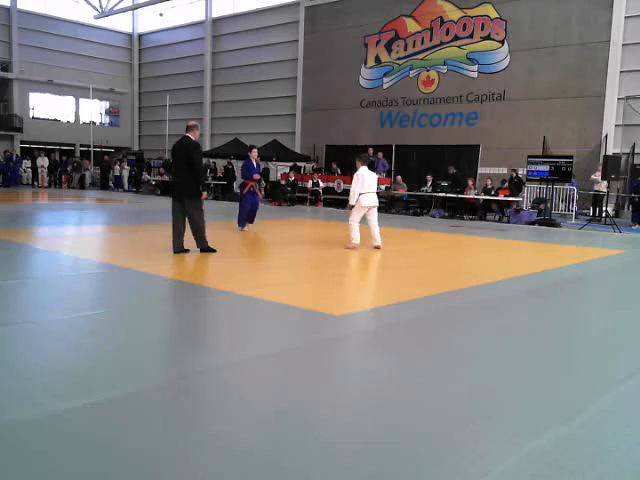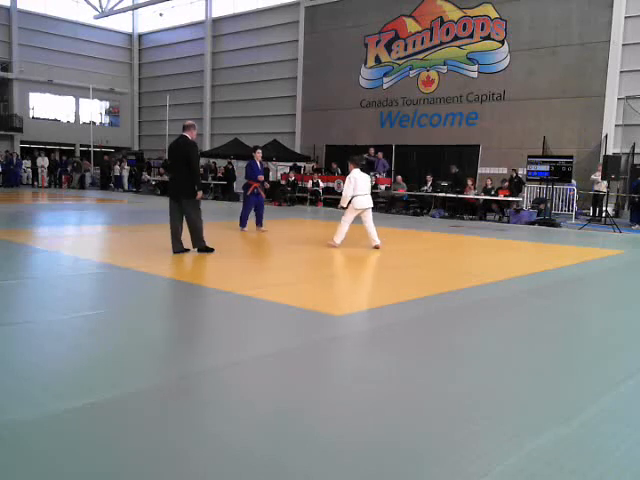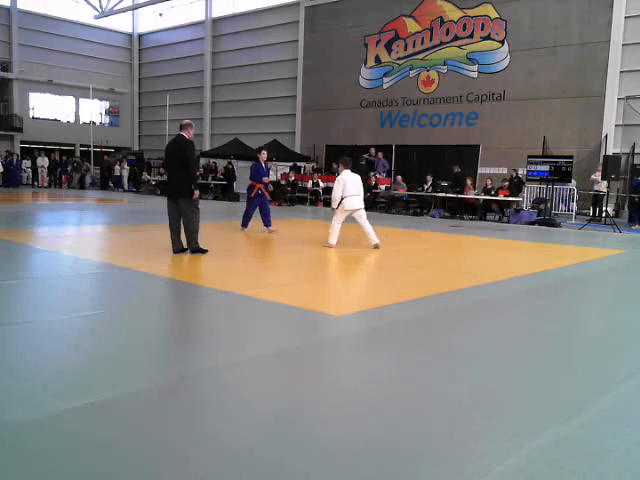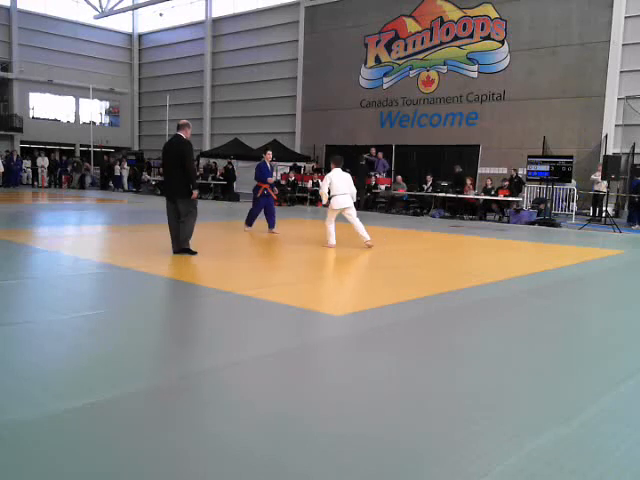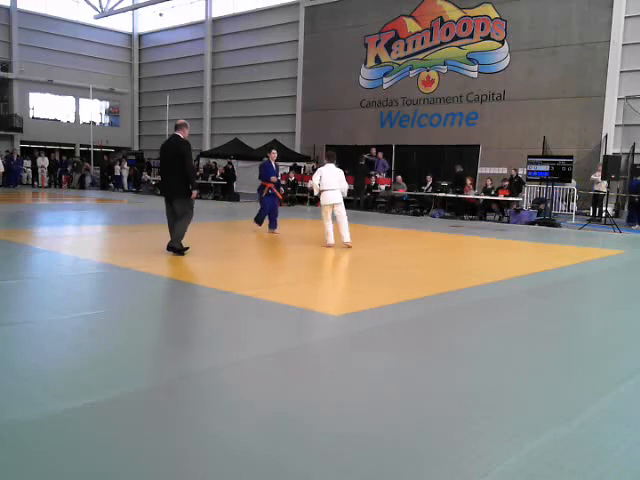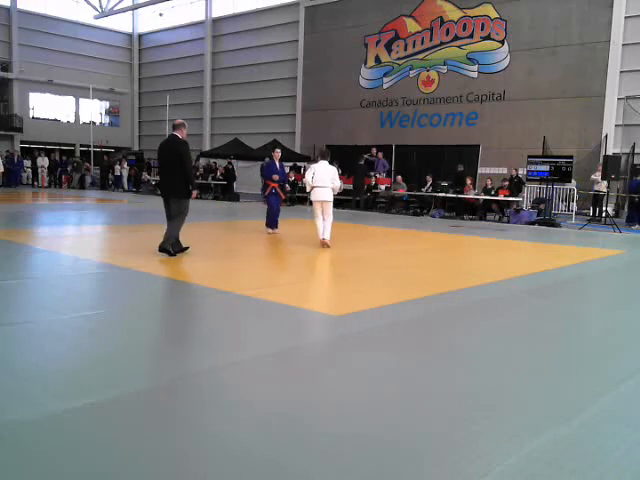
dt=0.1s
person 1, frame 1
left shoulder: (176, 145)
right shoulder: (194, 146)
left elbow: (175, 166)
right elbow: (199, 169)
right wrist: (203, 189)
left hip: (177, 188)
right hip: (191, 189)
left knee: (178, 218)
right knee: (196, 217)
left ankle: (178, 247)
right ankle: (203, 245)
person 1, frame 2
left shoulder: (173, 144)
right shoulder: (191, 145)
left elbow: (171, 166)
right elbow: (195, 168)
right wrist: (198, 188)
left hip: (174, 188)
right hip: (187, 188)
left knee: (176, 218)
right knee: (194, 217)
left ankle: (177, 246)
right ankle: (200, 245)
person 1, frame 3
left shoulder: (170, 144)
right shoulder: (188, 144)
left elbow: (166, 166)
right elbow: (192, 168)
right wrist: (195, 187)
left hip: (171, 187)
right hip: (184, 188)
left knee: (174, 218)
right knee: (192, 215)
left ankle: (177, 246)
right ankle: (194, 245)
person 1, frame 4
left shoulder: (167, 144)
right shoulder: (185, 144)
left elbow: (164, 166)
right elbow: (190, 168)
right wrist: (194, 187)
left hip: (169, 187)
right hip: (183, 188)
left knee: (174, 218)
right knee: (190, 215)
left ankle: (177, 246)
right ankle: (184, 245)
person 1, frame 5
left shoulder: (165, 144)
right shoulder: (184, 144)
left elbow: (162, 167)
right elbow: (189, 167)
right wrist: (194, 187)
left hip: (168, 188)
right hip: (181, 188)
left knee: (173, 218)
right knee: (186, 215)
left ankle: (177, 246)
right ankle: (174, 243)
person 1, frame 6
left shoulder: (163, 144)
right shoulder: (182, 144)
left elbow: (161, 167)
right elbow: (188, 167)
right wrist: (193, 187)
left hip: (166, 188)
right hip: (179, 188)
left knee: (172, 217)
right knee: (179, 216)
left ankle: (176, 246)
right ankle: (165, 244)
